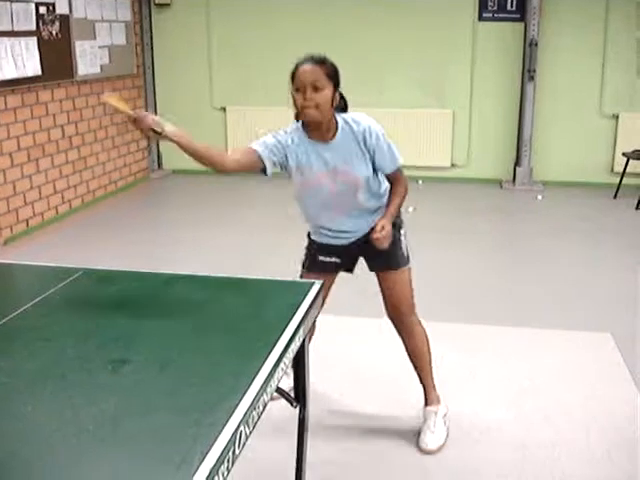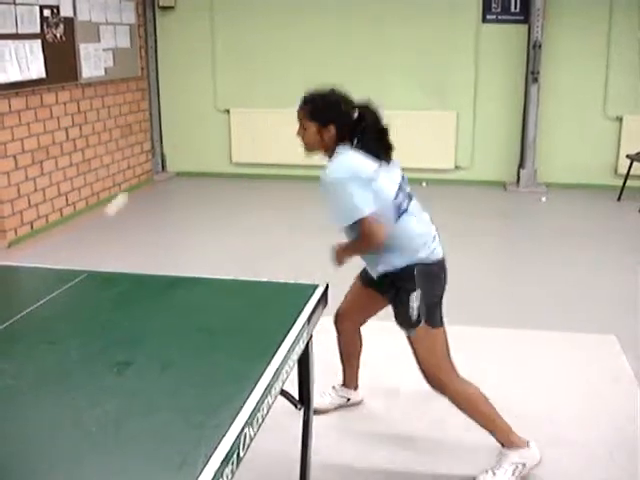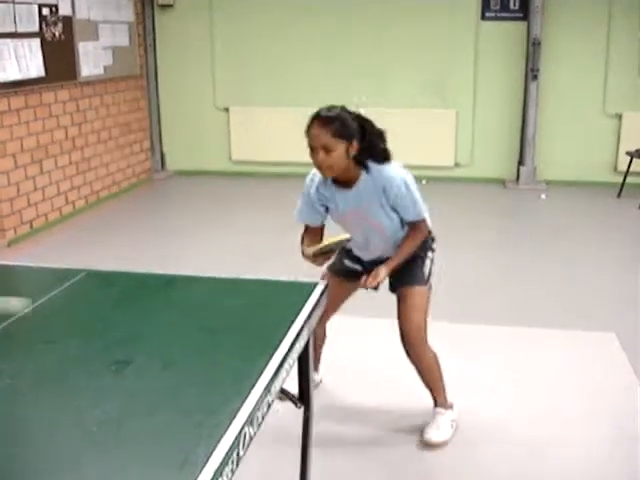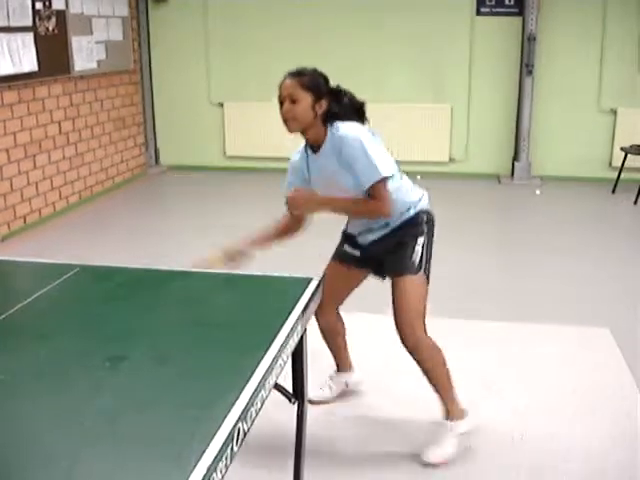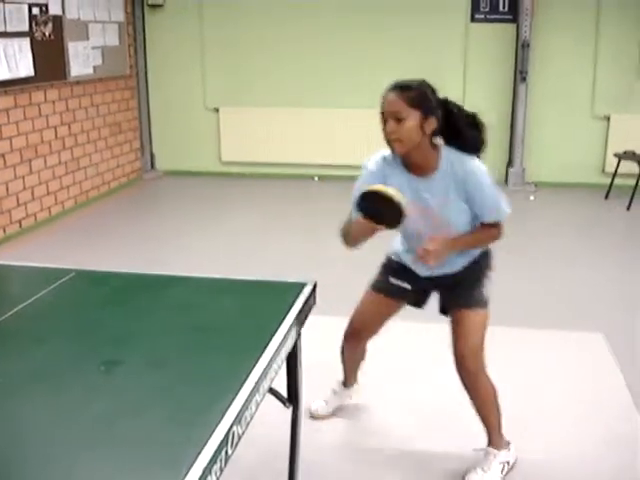
dt=1s
person 1, frame 1
left shoulder: (364, 130)
right shoulder: (285, 143)
left elbow: (399, 182)
right elbow: (227, 162)
left wrist: (388, 220)
right wrist: (167, 131)
left hip: (377, 229)
right hip: (325, 239)
left knee: (404, 318)
left ankle: (433, 404)
person 1, frame 2
left shoulder: (338, 172)
right shoulder: (366, 156)
left elbow: (376, 236)
left wrist: (346, 249)
left hip: (414, 268)
right hip: (395, 261)
left knee: (440, 376)
right knee: (345, 318)
left ankle: (518, 448)
right ankle: (349, 389)
person 1, frame 3
left shoulder: (391, 178)
right shoulder: (316, 184)
left elbow: (419, 227)
right elbow: (312, 234)
left wrist: (388, 267)
right wrist: (311, 251)
left hip: (408, 253)
right hip: (357, 251)
left knee: (413, 340)
left ankle: (444, 408)
right ankle: (309, 374)
person 1, frame 4
left shoulder: (350, 138)
right shoulder: (303, 157)
left elbow: (381, 206)
right elbow: (293, 222)
left wrist: (319, 202)
right wrist: (249, 245)
left hip: (405, 226)
right hip: (363, 232)
left knee: (410, 331)
right knee: (322, 304)
left ankle: (455, 416)
right ankle: (345, 375)
person 1, frame 5
left shoulder: (467, 170)
right shoulder: (379, 169)
left elbow: (493, 229)
right elbow: (349, 237)
left wrist: (447, 245)
right wrist: (360, 226)
left hip: (464, 267)
right hip: (408, 263)
left knee: (469, 363)
right knee: (355, 331)
left ankle: (499, 447)
right ankle: (346, 386)
